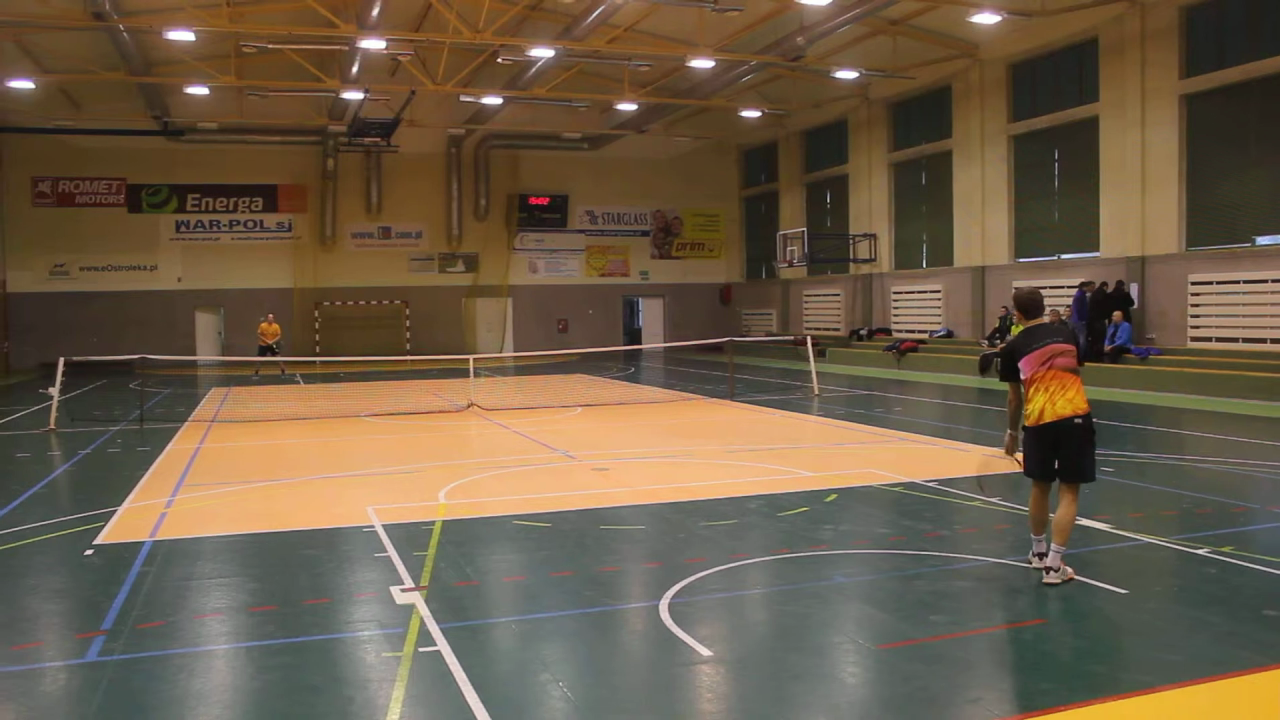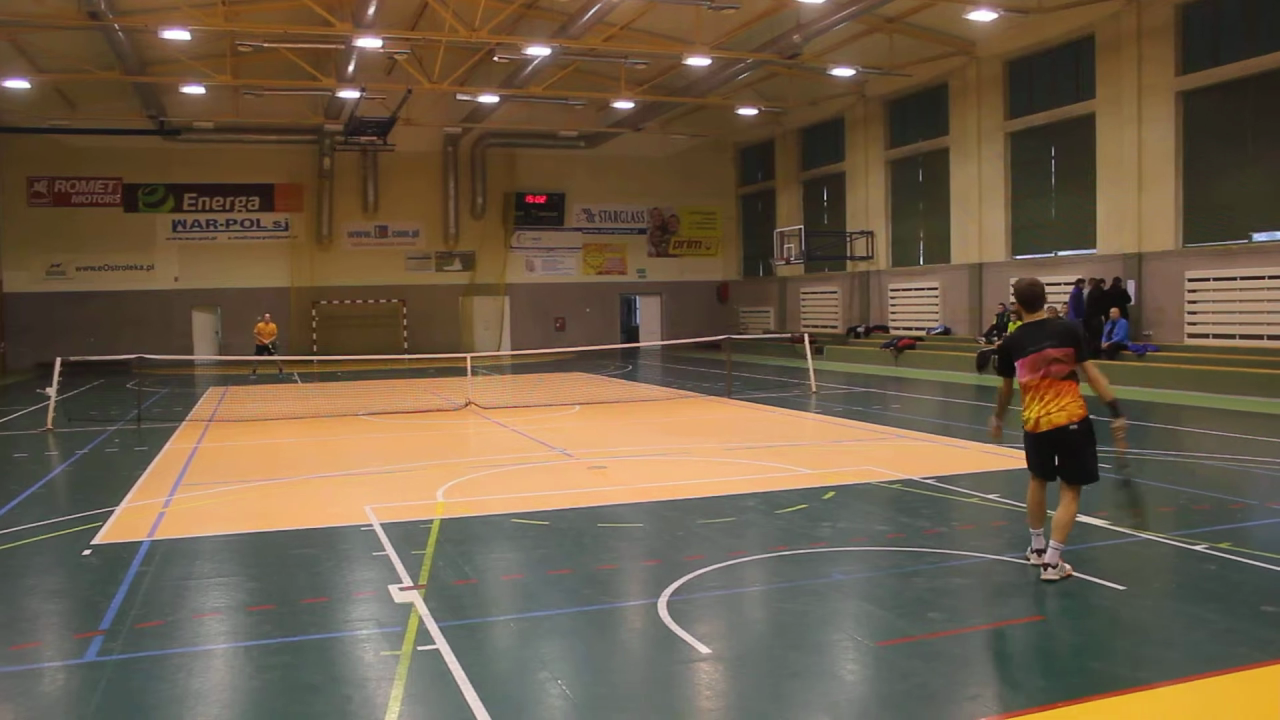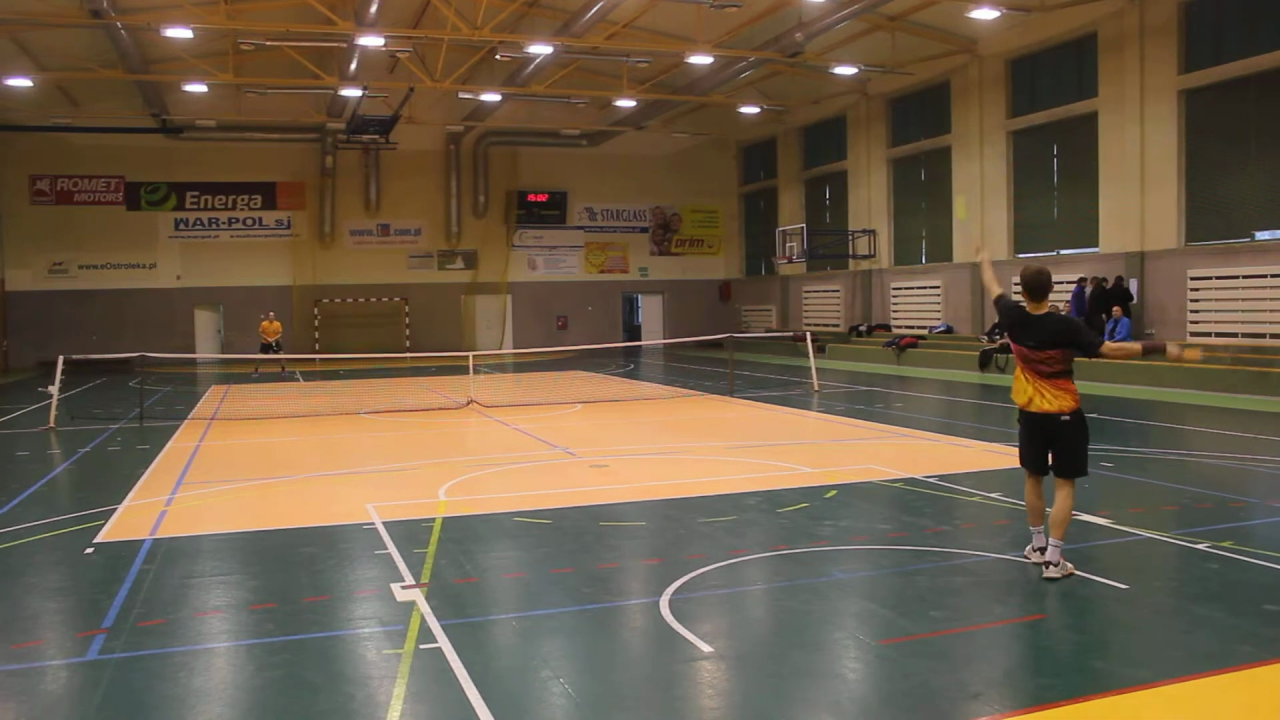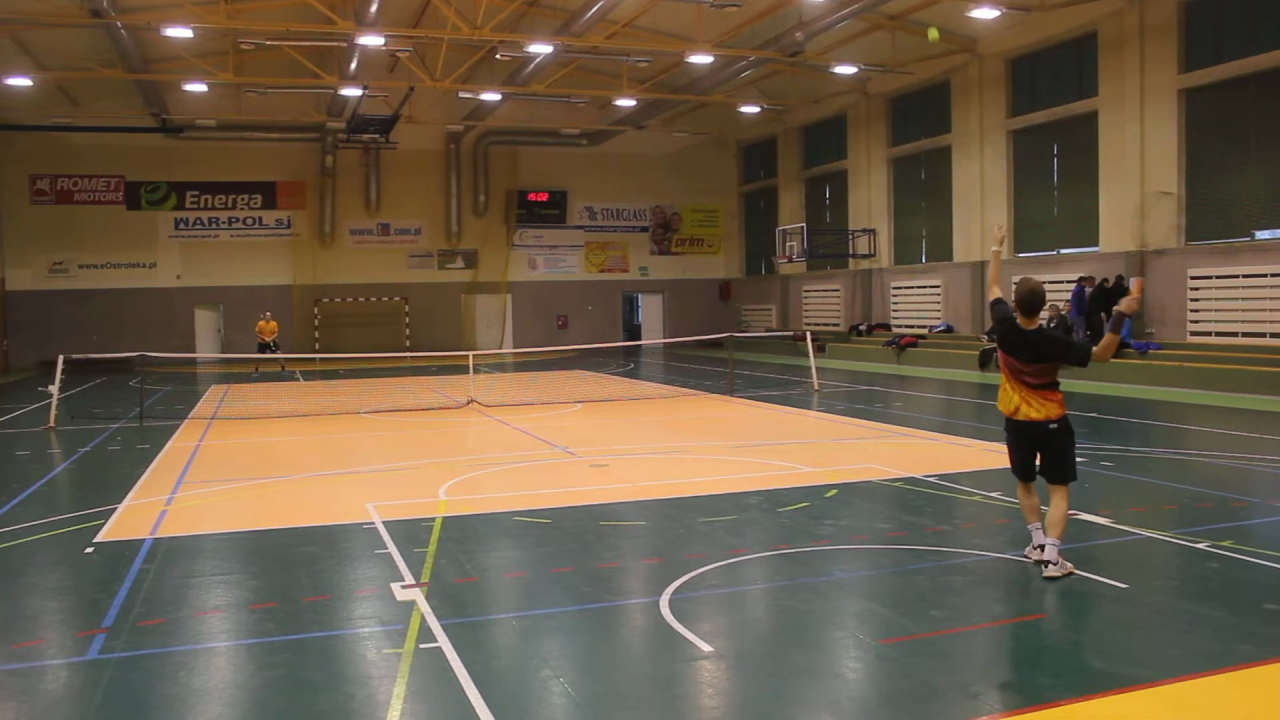
dt=0.3s
person 1, frame 1
left shoulder: (1013, 348)
right shoulder: (1066, 335)
left elbow: (1015, 397)
left wrist: (1011, 433)
left hip: (1038, 421)
right hip: (1075, 416)
left knee: (1040, 487)
right knee: (1068, 491)
left ankle: (1039, 552)
right ankle: (1053, 565)
person 1, frame 2
left shoulder: (1011, 343)
right shoulder: (1069, 330)
left elbow: (1007, 388)
right elbow: (1090, 373)
left wrist: (997, 417)
right wrist: (1116, 412)
left hip: (1036, 423)
right hip: (1072, 419)
left knee: (1037, 480)
right knee: (1070, 489)
left ankle: (1037, 548)
right ankle: (1052, 561)
person 1, frame 3
left shoulder: (1014, 318)
right shoulder: (1067, 326)
left elbow: (994, 290)
right elbow: (1111, 350)
left wrist: (984, 262)
right wrist: (1159, 347)
left hip: (1030, 414)
right hip: (1065, 415)
left knee: (1033, 478)
right knee: (1064, 484)
left ankle: (1038, 545)
right ankle: (1054, 557)
person 1, frame 4
left shoulder: (1004, 328)
right shoulder: (1052, 343)
left elbow: (993, 288)
right elbow: (1100, 354)
left wrist: (997, 247)
right wrist: (1119, 318)
left hip: (1017, 421)
right hip: (1051, 421)
left knee: (1025, 483)
right knee: (1058, 489)
left ankle: (1038, 544)
right ankle: (1050, 556)
